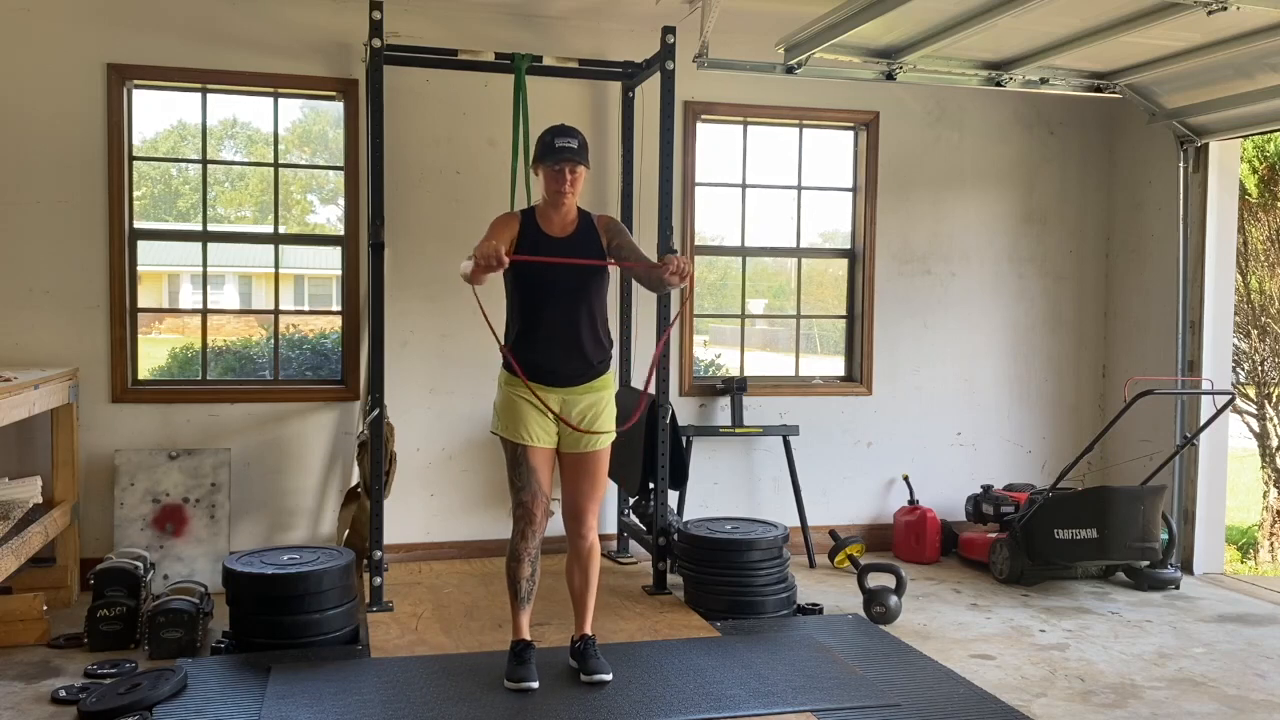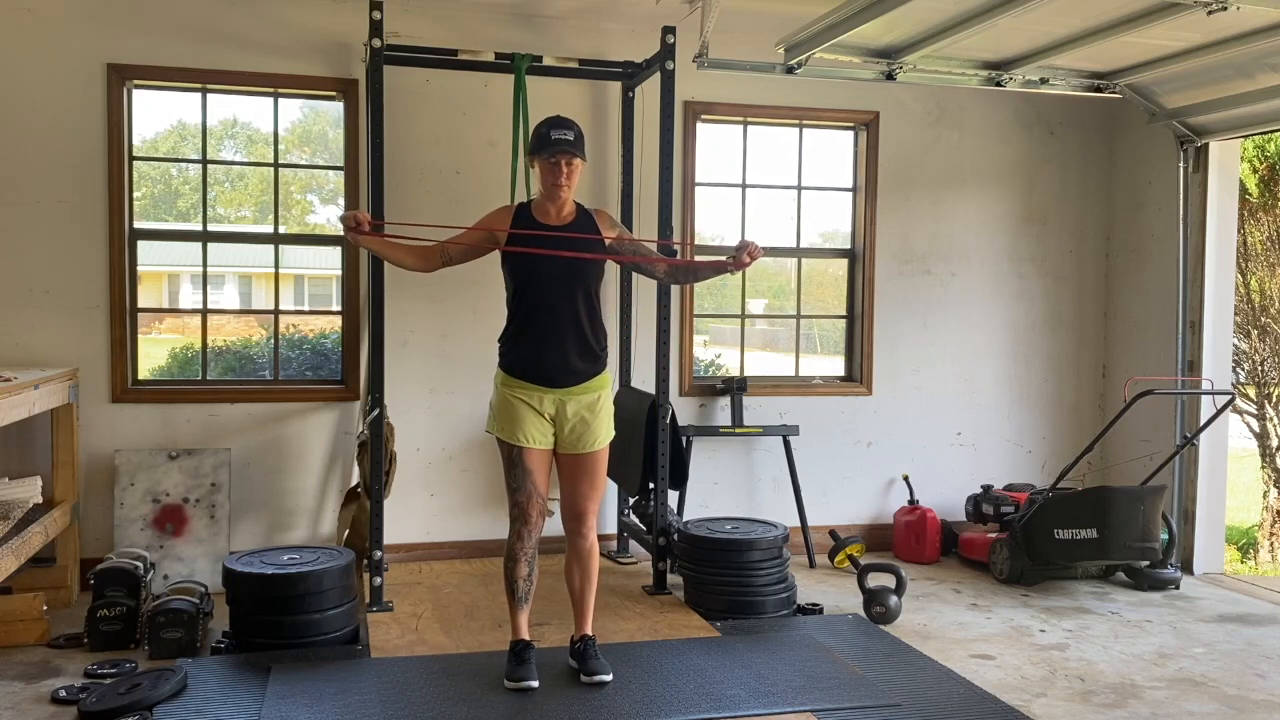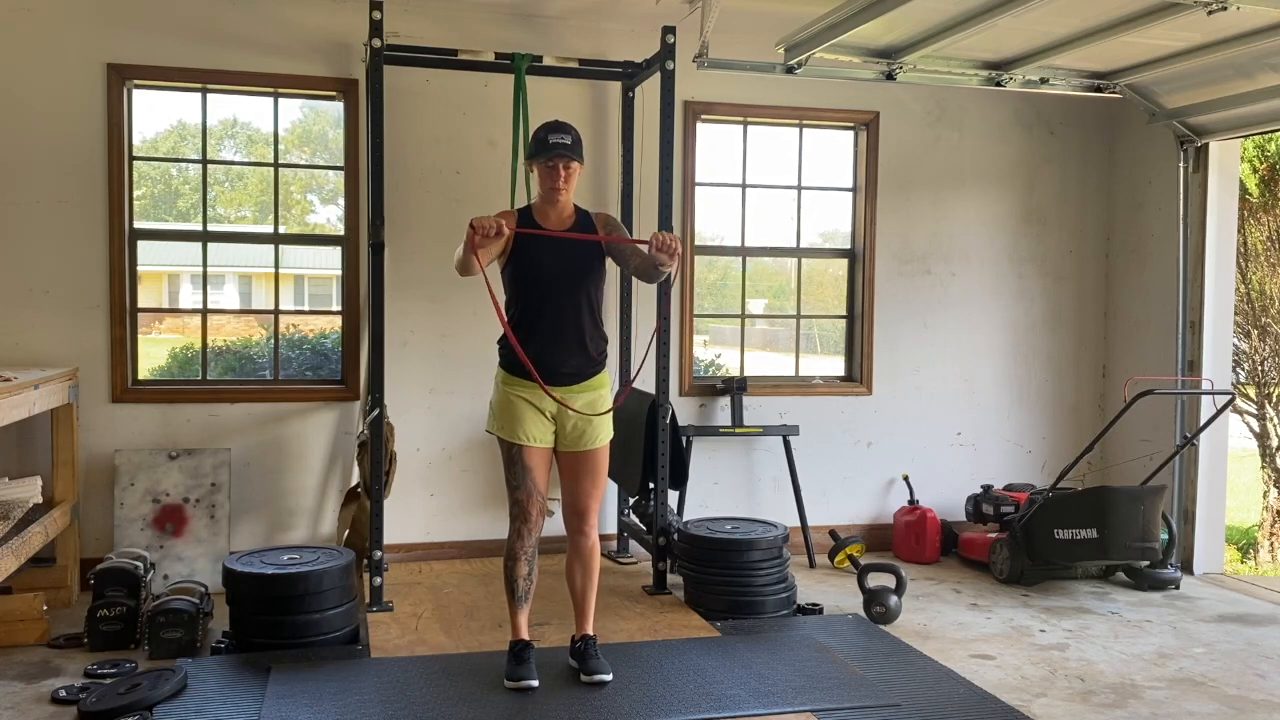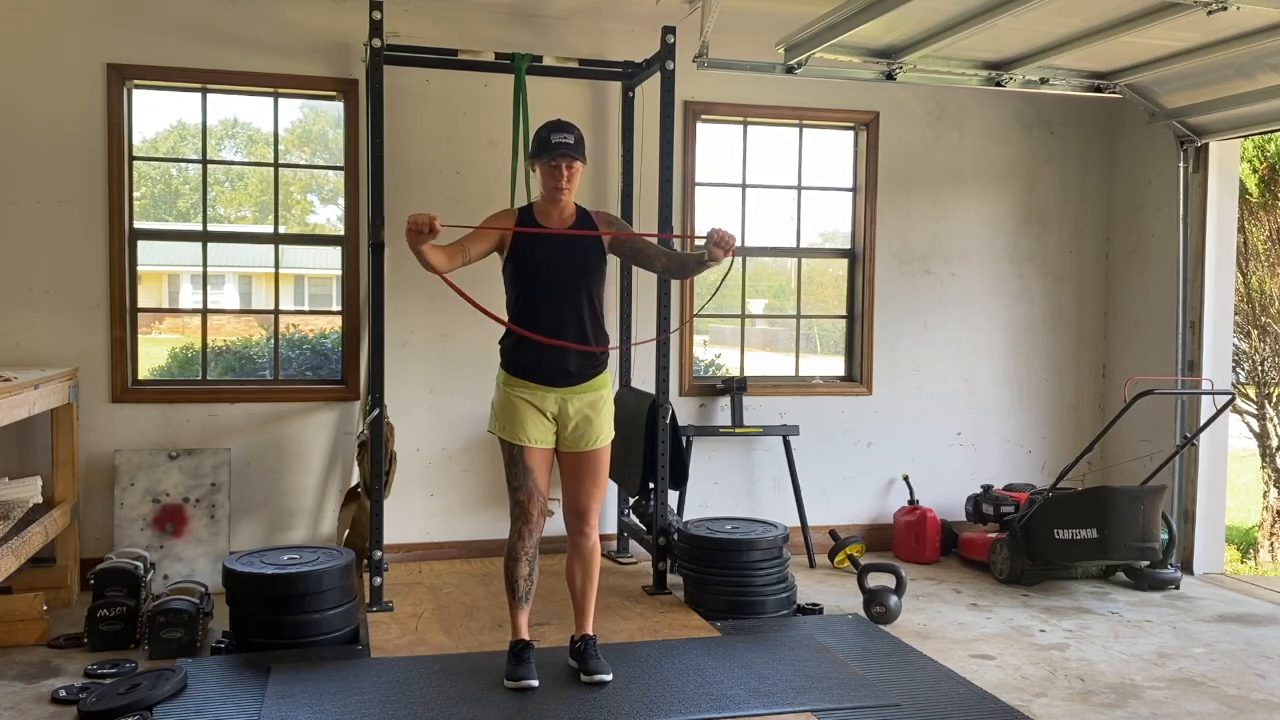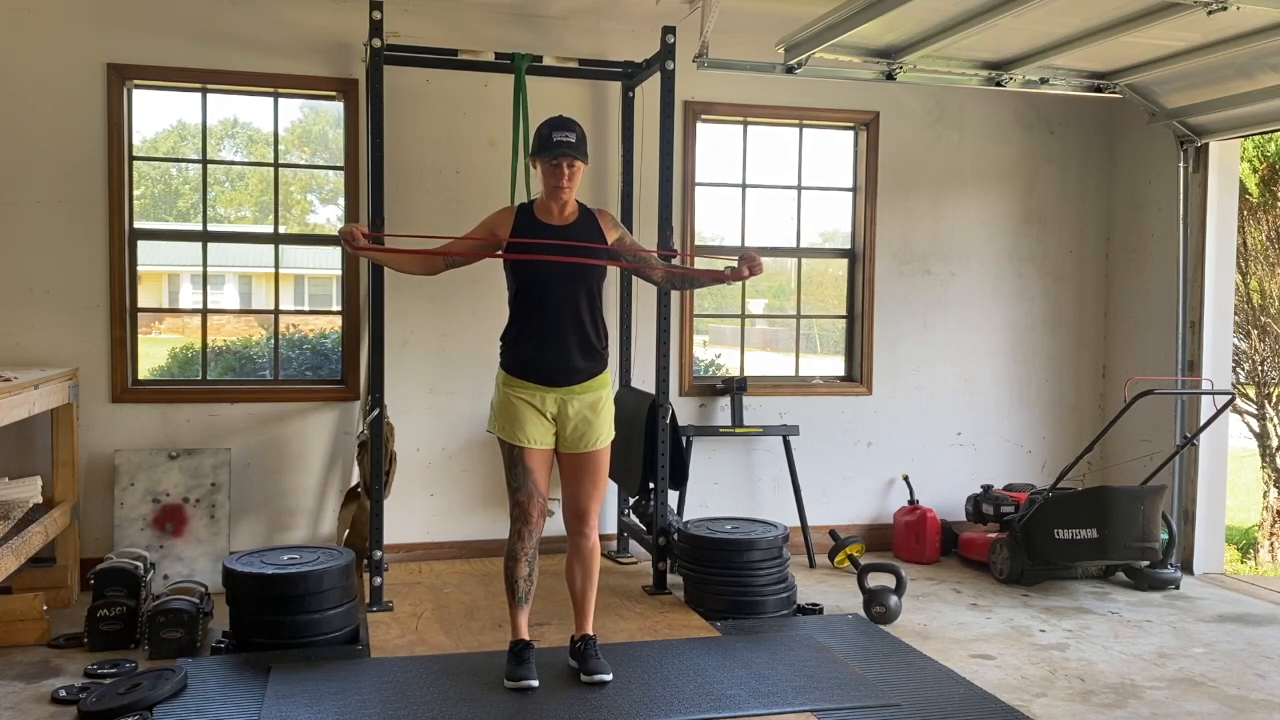
dt=1s
person 1, frame 1
left shoulder: (605, 229)
right shoulder: (512, 226)
left elbow: (645, 271)
right elbow: (470, 270)
left wrist: (669, 272)
right wrist: (481, 262)
left hip: (591, 392)
right hip: (527, 392)
left knee: (584, 524)
right knee: (530, 521)
left ankle: (584, 638)
right ankle: (521, 642)
person 1, frame 2
left shoulder: (602, 225)
right shoulder: (506, 222)
left elbow: (664, 269)
right elbow: (431, 258)
left wrist: (728, 264)
right wrist: (366, 238)
left hip: (588, 392)
right hip: (523, 391)
left knee: (583, 523)
right knee: (526, 522)
left ankle: (583, 638)
right ankle: (520, 642)
person 1, frame 3
left shoulder: (601, 227)
right shoulder: (509, 225)
left elbow: (644, 269)
right elbow: (466, 267)
left wrist: (664, 258)
right wrist: (472, 243)
left hip: (588, 391)
right hip: (524, 390)
left knee: (585, 522)
right knee: (526, 520)
left ankle: (584, 638)
right ankle: (520, 642)
person 1, frame 4
left shoulder: (604, 227)
right shoulder: (509, 225)
left elbow: (667, 264)
right elbow: (445, 261)
left wrist: (708, 255)
right wrist: (419, 242)
left hip: (589, 391)
right hip: (525, 391)
left knee: (585, 523)
right knee: (527, 520)
left ankle: (584, 637)
right ankle: (520, 641)
person 1, frame 5
left shoulder: (603, 225)
right shoulder: (507, 223)
left elbow: (662, 273)
right elbow: (436, 261)
left wrist: (729, 274)
right wrist: (369, 250)
left hip: (589, 390)
right hip: (524, 391)
left knee: (584, 523)
right knee: (526, 521)
left ankle: (584, 638)
right ankle: (520, 642)
